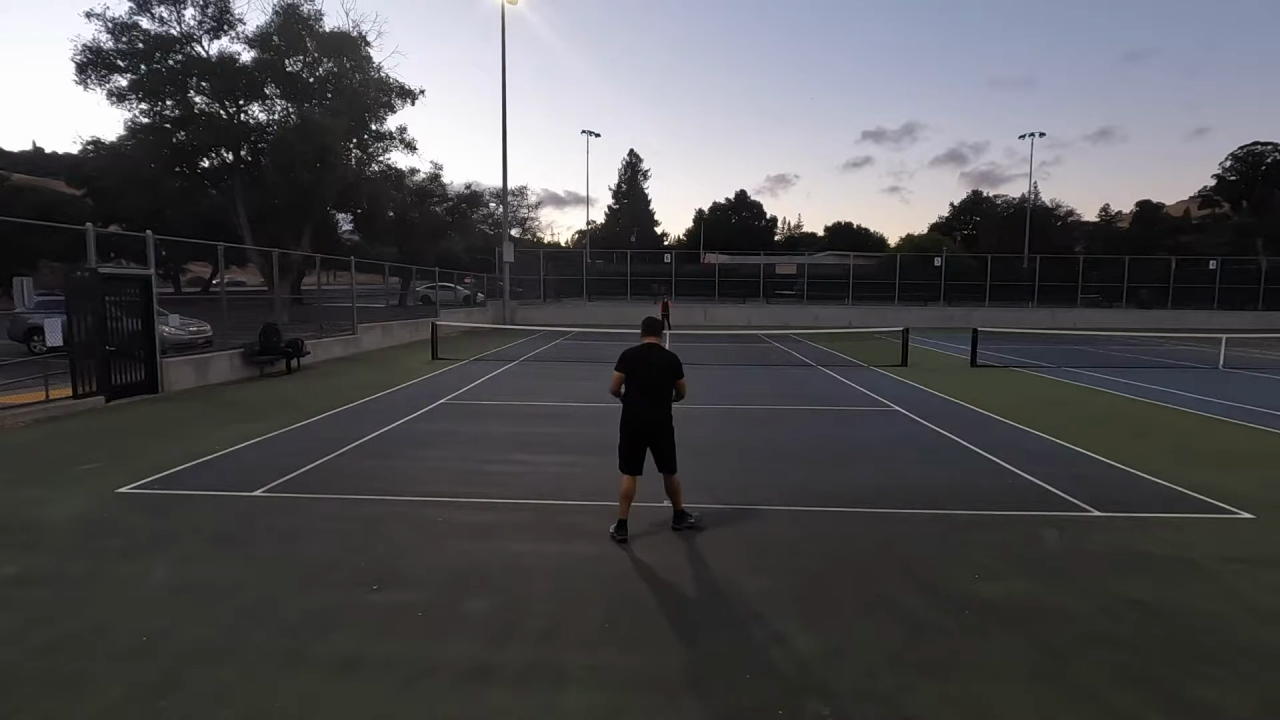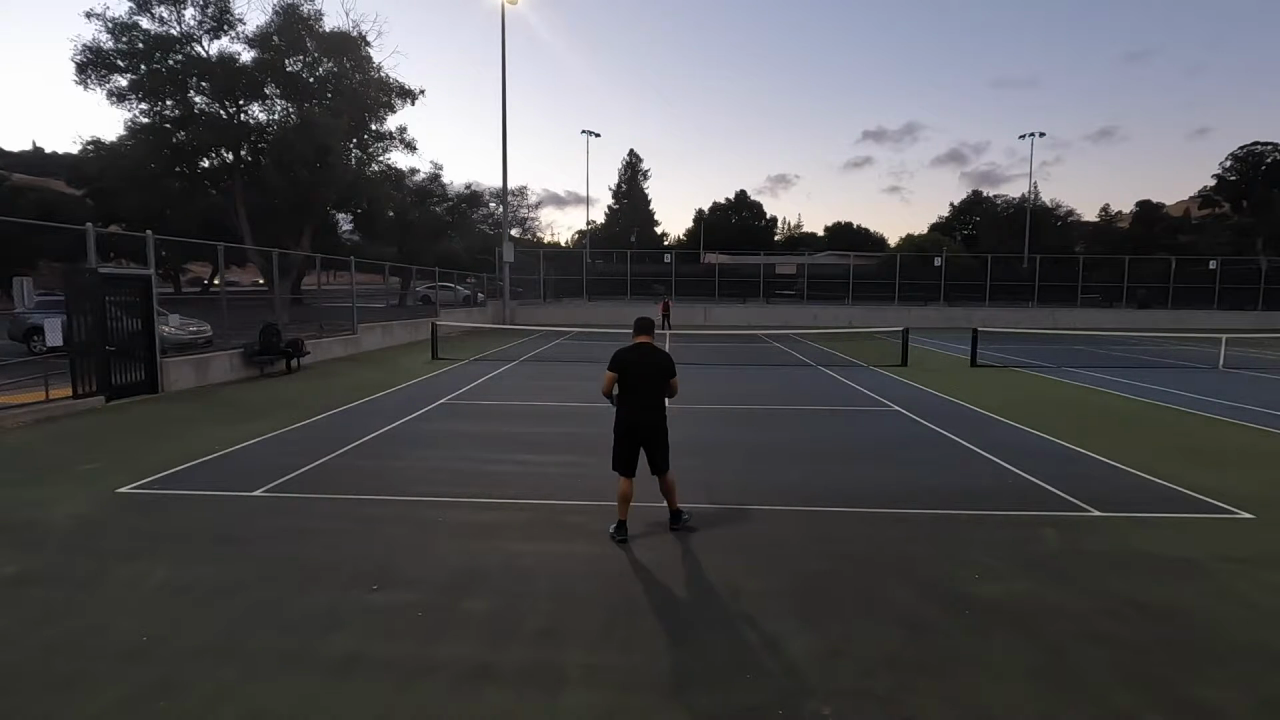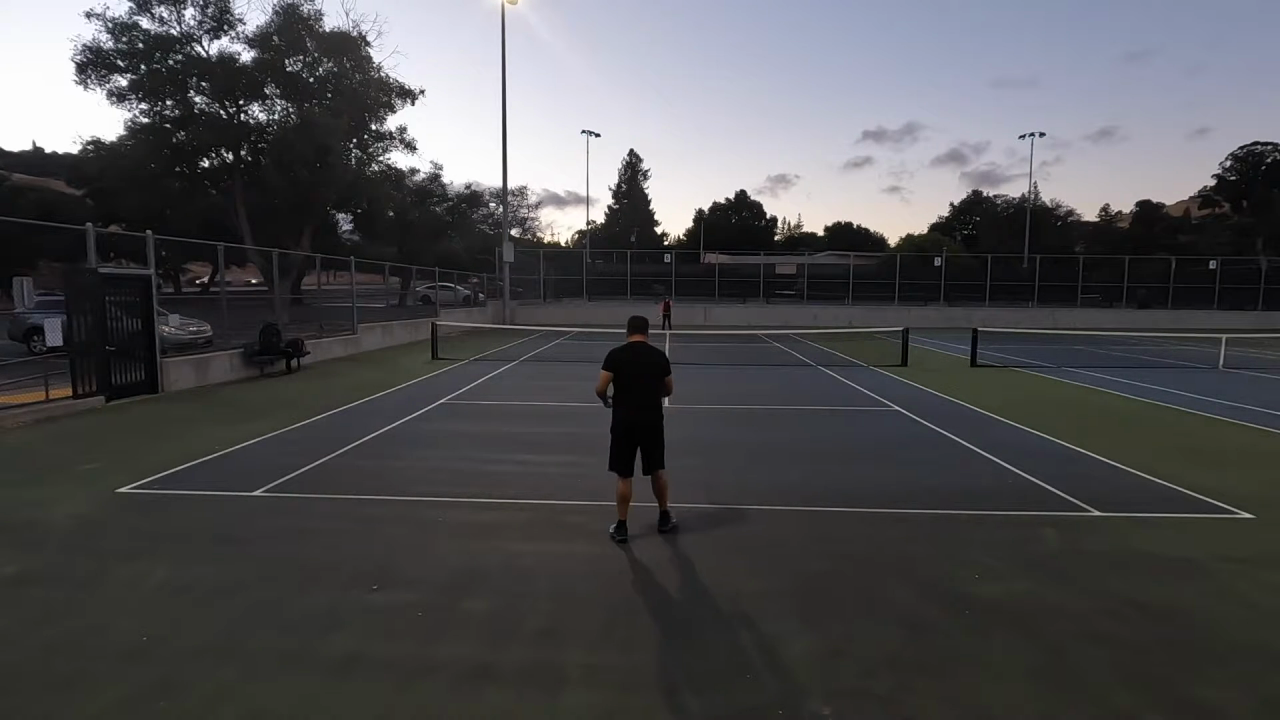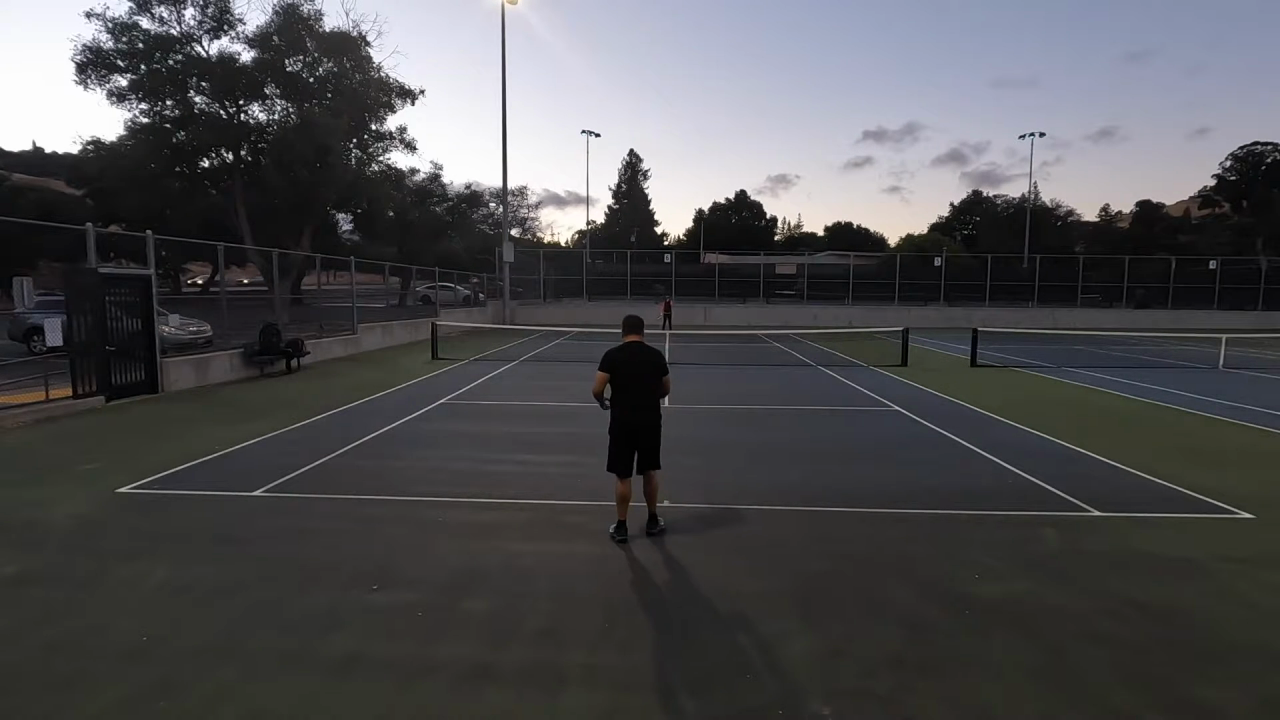
dt=0.1s
person 1, frame 1
left shoulder: (628, 355)
right shoulder: (672, 359)
left elbow: (614, 389)
right elbow: (681, 394)
left hip: (632, 422)
right hip: (661, 423)
left knee: (629, 475)
right knee: (670, 472)
left ankle: (621, 527)
right ankle: (680, 517)
person 1, frame 2
left shoulder: (621, 356)
right shoulder: (665, 358)
left elbow: (606, 390)
right elbow: (673, 392)
left wrist: (614, 398)
left hip: (627, 422)
right hip: (655, 423)
left knee: (625, 476)
right knee: (663, 472)
left ankle: (621, 527)
right ankle: (675, 516)
person 1, frame 3
left shoulder: (615, 355)
right shoulder: (659, 356)
left elbow: (600, 389)
right elbow: (668, 390)
left wrist: (607, 400)
left hip: (623, 422)
right hip: (652, 421)
left knee: (624, 476)
right knee: (657, 471)
left ankle: (621, 527)
right ankle: (664, 517)
person 1, frame 4
left shoulder: (612, 356)
right shoulder: (656, 355)
left elbow: (597, 390)
right elbow: (665, 390)
left wrist: (603, 402)
left hip: (622, 422)
right hip: (651, 421)
left knee: (622, 477)
right knee: (650, 471)
left ankle: (621, 527)
right ankle: (653, 520)
